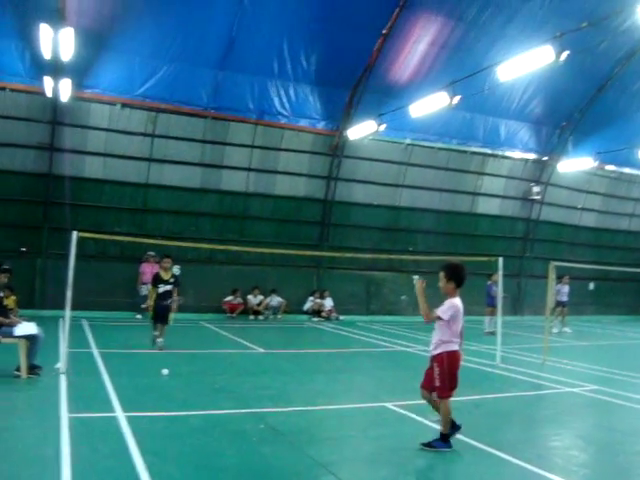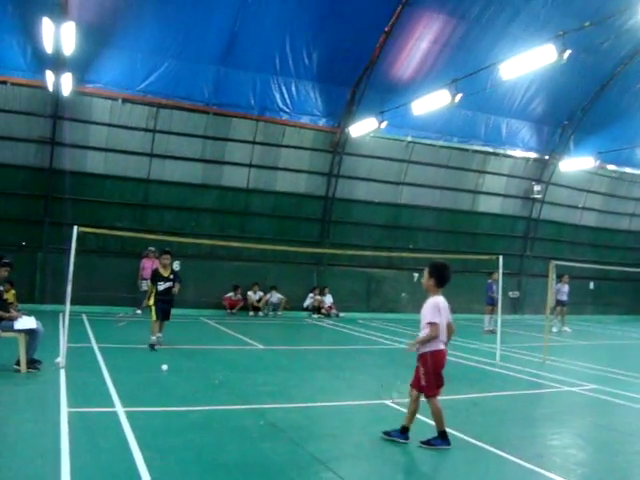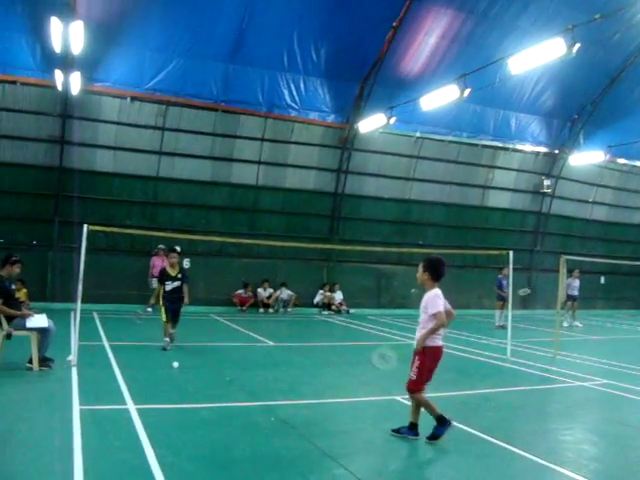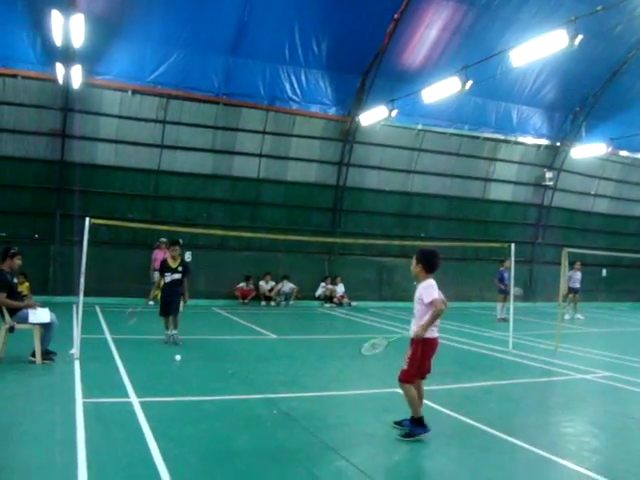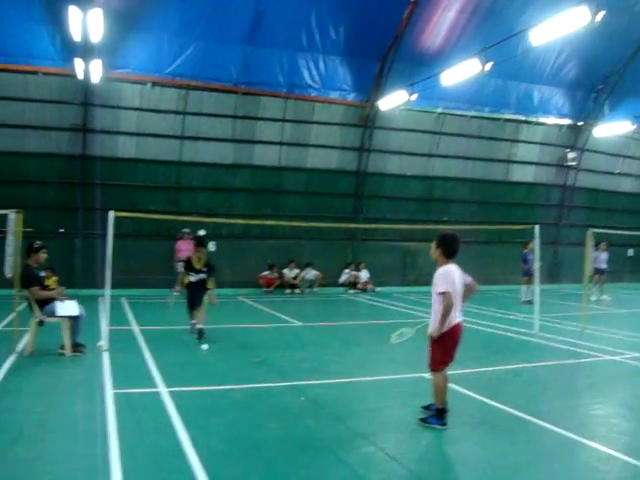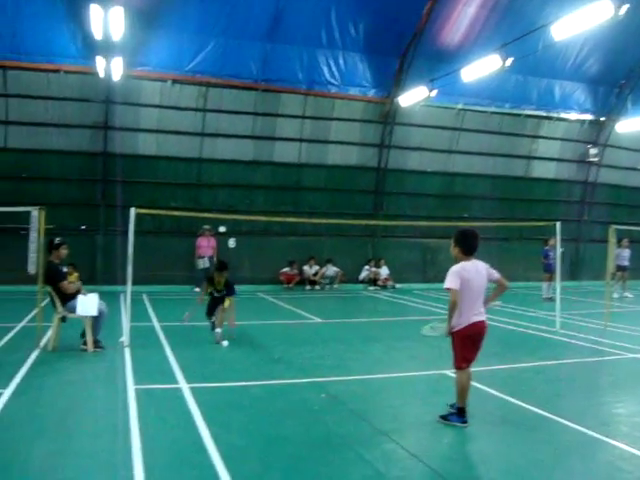
dt=0.2s
person 1, frame 1
left shoulder: (451, 305)
right shoulder: (454, 303)
left elbow: (427, 317)
right elbow: (459, 333)
left wrist: (419, 293)
right wrist: (458, 352)
left hip: (445, 355)
right hip: (442, 354)
left knee: (442, 397)
right knee: (426, 392)
left ankle: (444, 439)
right ankle: (450, 424)
person 1, frame 2
left shoulder: (433, 303)
right shoulder: (441, 302)
left elbow: (434, 333)
right elbow: (451, 329)
left wrist: (416, 342)
right wrist: (444, 346)
left hip: (431, 354)
right hip: (430, 353)
left knee: (431, 396)
right knee: (414, 392)
left ankle: (442, 437)
right ankle: (404, 432)
person 1, frame 3
left shoulder: (432, 296)
right shoulder: (436, 294)
left elbow: (442, 321)
right elbow: (451, 315)
left wrist: (424, 337)
left hip: (428, 348)
right hip: (427, 348)
left knee: (414, 390)
right knee: (415, 389)
left ankle: (441, 420)
right ankle: (412, 427)
person 1, frame 4
left shoulder: (426, 286)
right shoulder: (430, 285)
left elbow: (439, 308)
right elbow: (444, 304)
left wrist: (424, 328)
left hip: (423, 340)
right hip: (425, 339)
left knee: (405, 381)
right knee: (416, 381)
left ankle: (419, 423)
right ankle: (415, 419)
person 1, frame 5
left shoulder: (442, 273)
right shoulder: (455, 269)
left elbow: (448, 303)
right elbow: (473, 288)
left wrist: (438, 328)
left hip: (443, 329)
right hip: (454, 326)
left knee: (437, 370)
right knee: (441, 367)
left ankle: (439, 416)
right ankle: (441, 404)
person 1, frame 6
left shoulder: (456, 270)
right shoulder: (482, 267)
left elbow: (454, 300)
right elbow: (504, 285)
left wrist: (448, 323)
right wrist: (488, 301)
left hip: (462, 326)
right hip: (480, 323)
left knee: (461, 369)
right knee: (465, 366)
left ankle: (460, 414)
right ankle: (461, 404)
